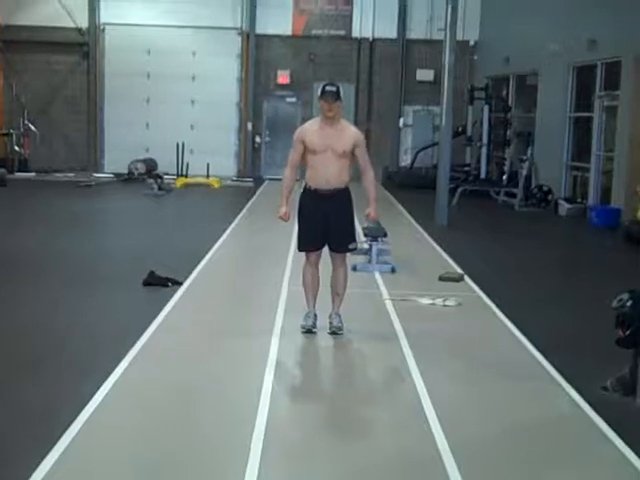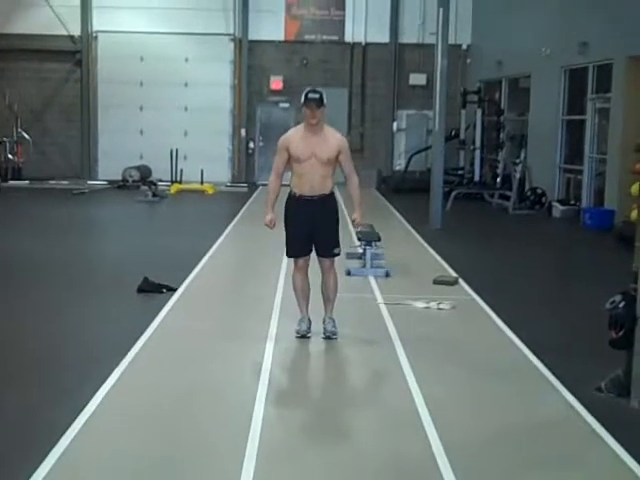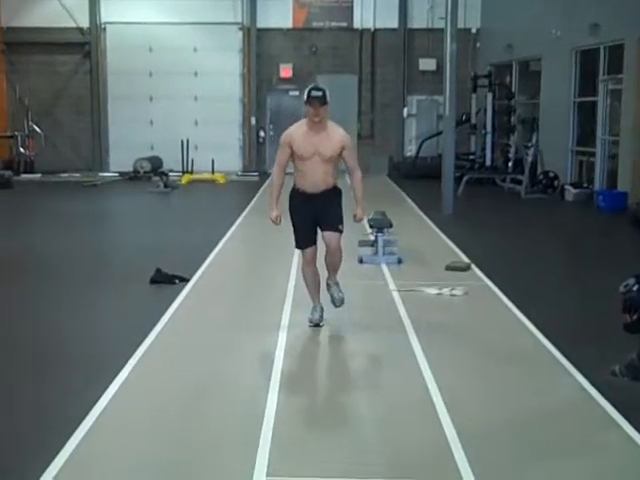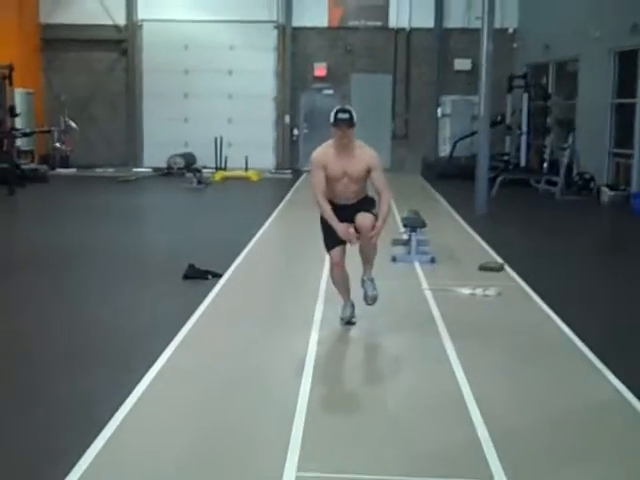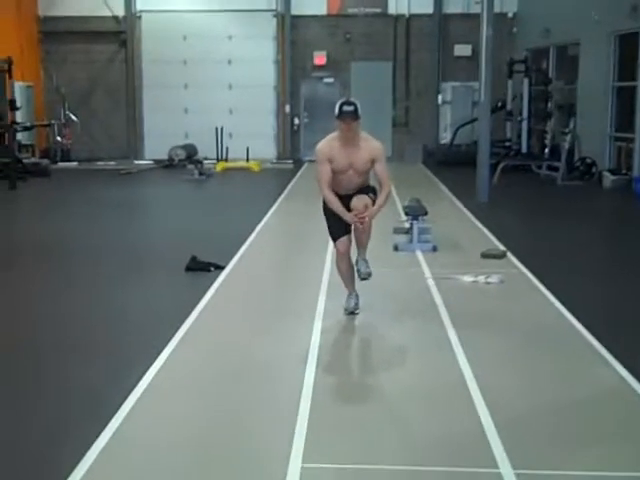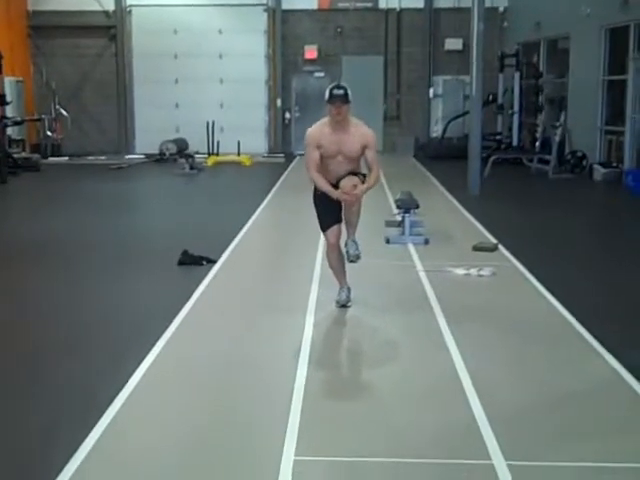
dt=0.7s
person 1, frame 1
left shoulder: (353, 135)
right shoulder: (304, 132)
left elbow: (366, 170)
right elbow: (291, 168)
left wrist: (372, 203)
right wrist: (284, 202)
left hip: (340, 199)
right hip: (312, 198)
left knee: (339, 259)
right knee: (311, 258)
left ankle: (335, 313)
right ankle: (310, 311)
person 1, frame 2
left shoulder: (338, 141)
right shoulder: (288, 139)
left elbow: (351, 176)
right elbow: (276, 175)
left wrist: (357, 209)
right wrist: (270, 210)
left hip: (325, 205)
right hip: (297, 205)
left knee: (327, 265)
right knee: (300, 264)
left ankle: (329, 317)
right ankle: (304, 317)
person 1, frame 3
left shoulder: (341, 137)
right shoulder: (291, 135)
left elbow: (355, 171)
right elbow: (279, 170)
left wrist: (359, 205)
right wrist: (274, 206)
left hip: (329, 198)
right hip: (301, 200)
left knee: (333, 243)
right knee: (308, 255)
left ankle: (333, 281)
right ankle: (317, 306)
person 1, frame 4
left shoulder: (369, 156)
right shoulder: (320, 156)
left elbow: (384, 192)
right elbow: (319, 195)
left wrist: (380, 222)
right wrist: (337, 225)
left hip: (361, 204)
right hip: (333, 209)
left knee: (367, 225)
right knee: (336, 259)
left ankle: (368, 276)
right ankle: (347, 303)
person 1, frame 5
left shoulder: (374, 147)
right shoulder: (324, 148)
left elbow: (386, 185)
right elbow: (325, 189)
left wrist: (375, 210)
right wrist: (345, 215)
left hip: (362, 195)
right hip: (335, 200)
left knee: (362, 205)
right knee: (342, 248)
left ankle: (362, 258)
right ankle: (351, 294)
person 1, frame 6
left shoulder: (365, 134)
right shoulder: (314, 134)
left elbow: (374, 170)
right elbow: (313, 172)
left wrist: (363, 189)
right wrist: (334, 193)
left hip: (353, 183)
right hip: (325, 190)
left knee: (353, 191)
right knee: (332, 240)
left ankle: (352, 240)
right ankle: (343, 287)
